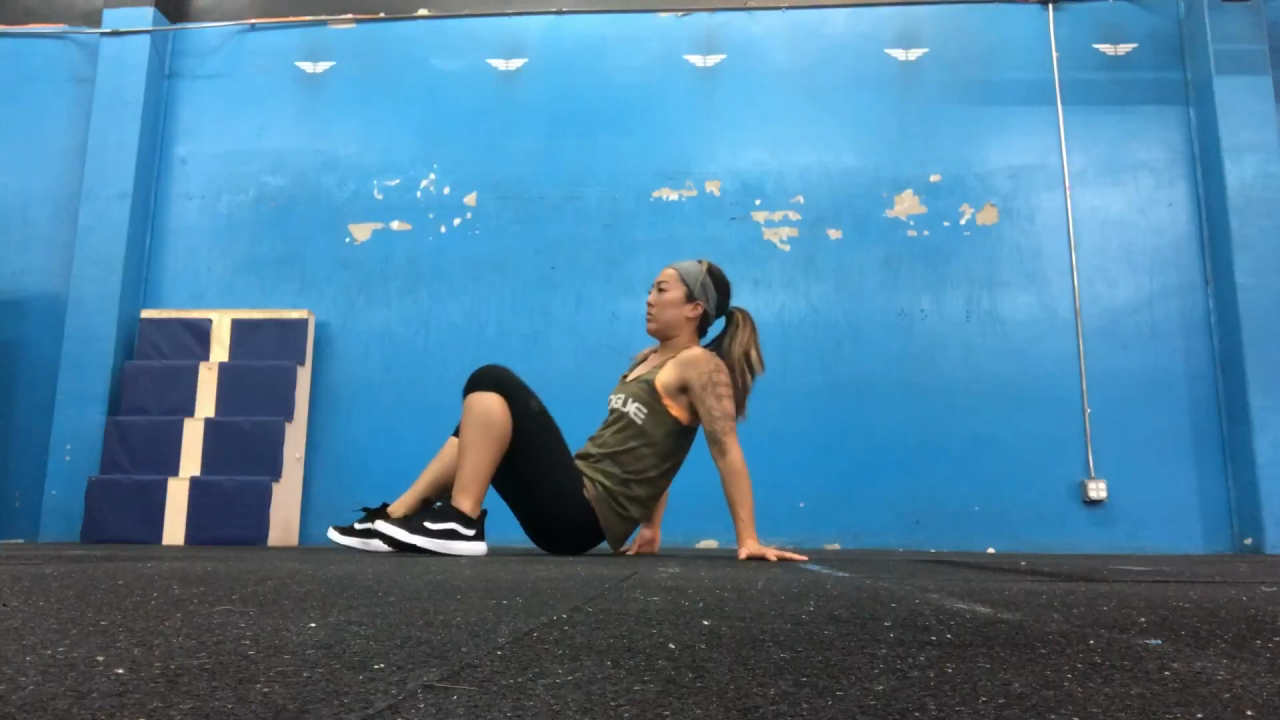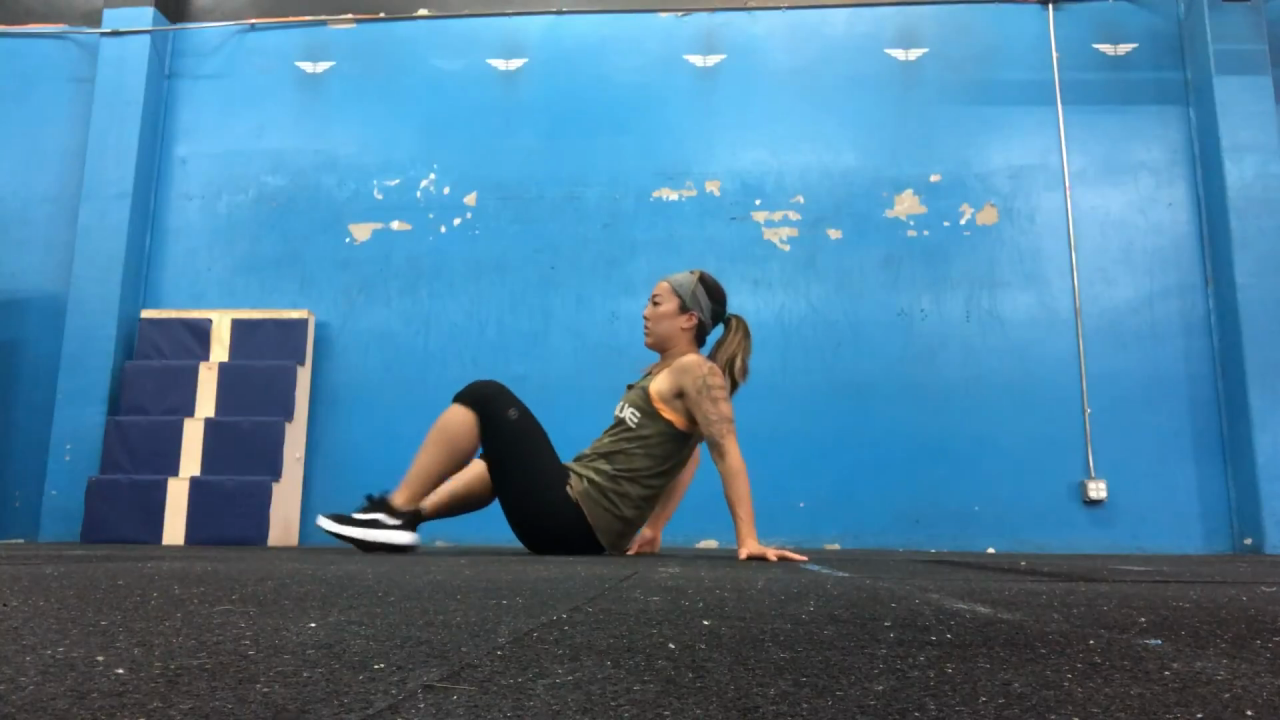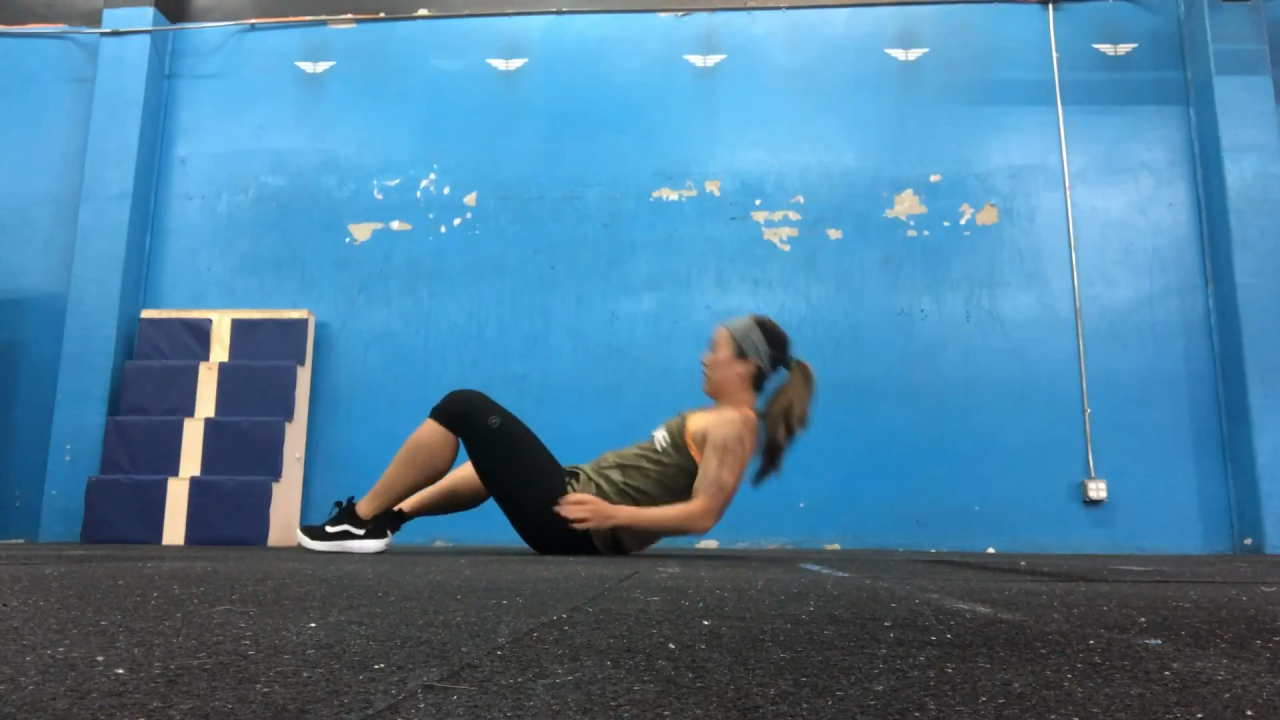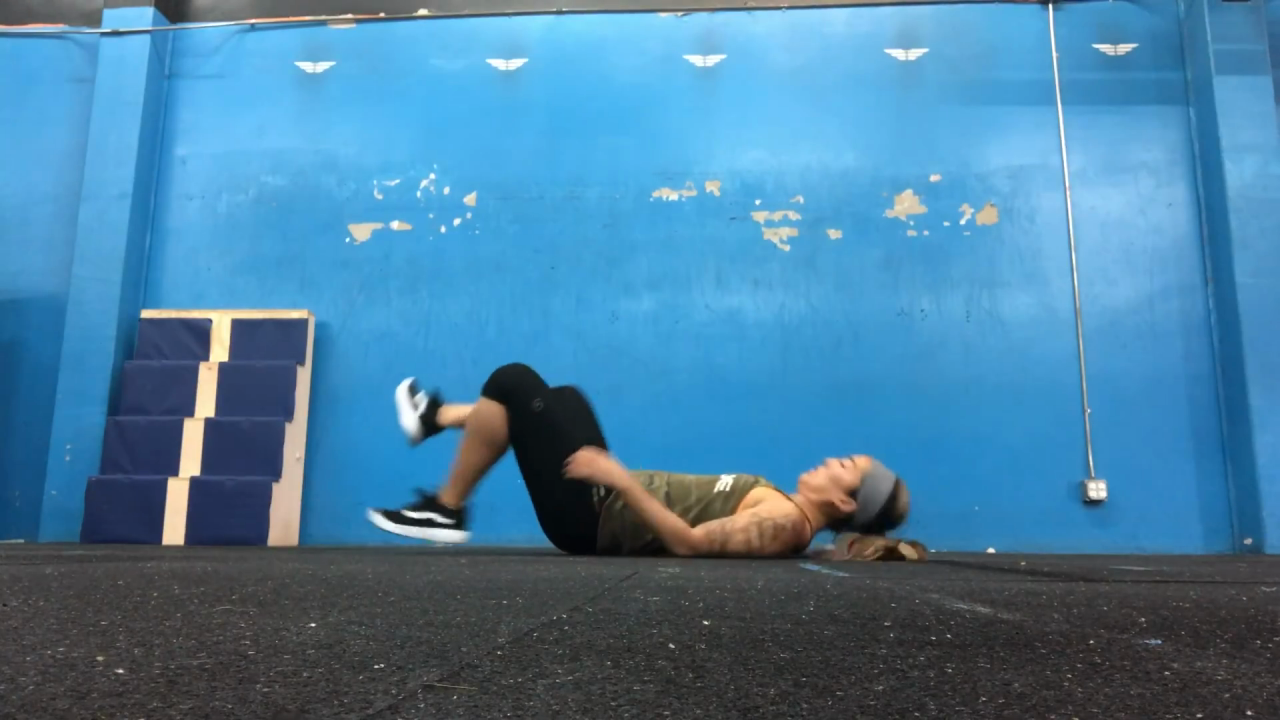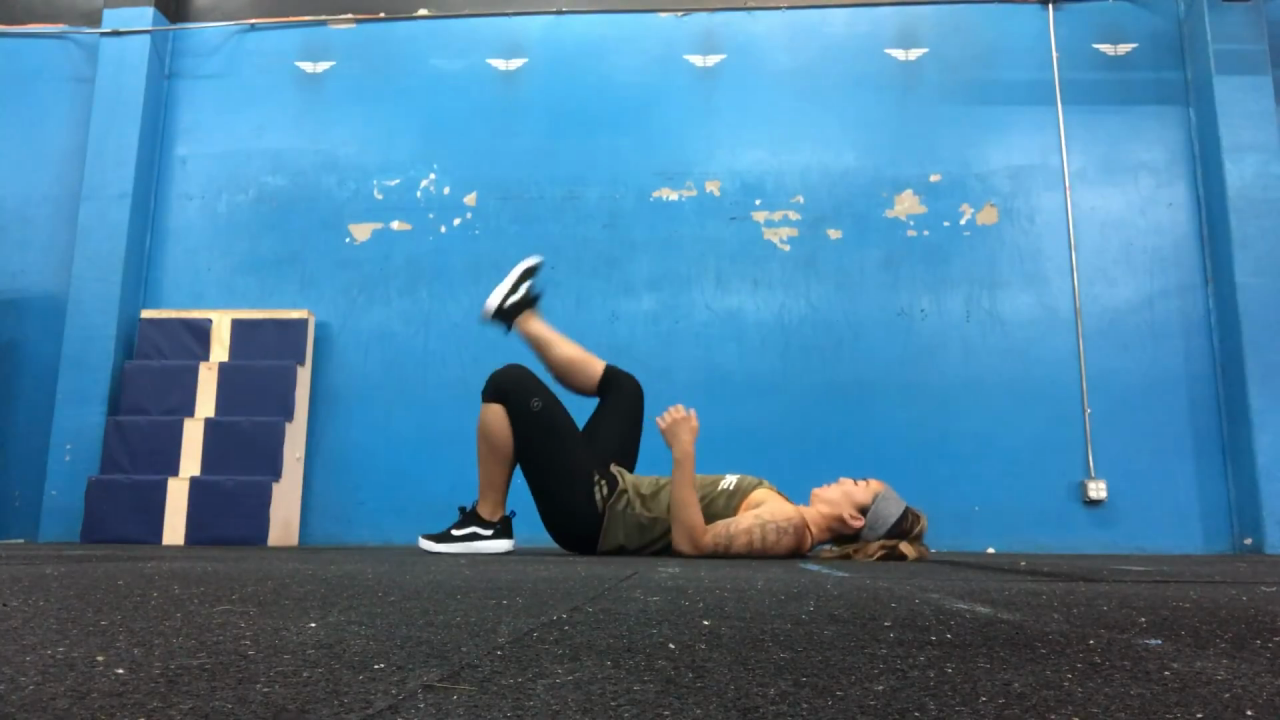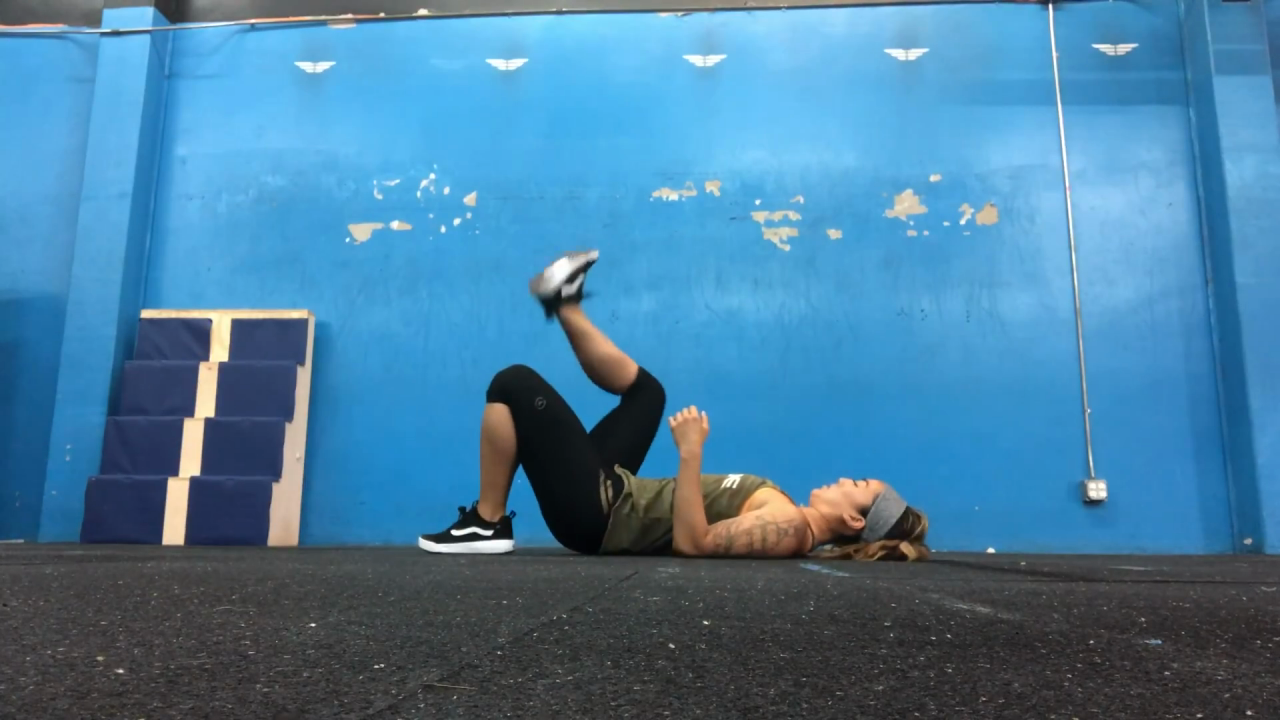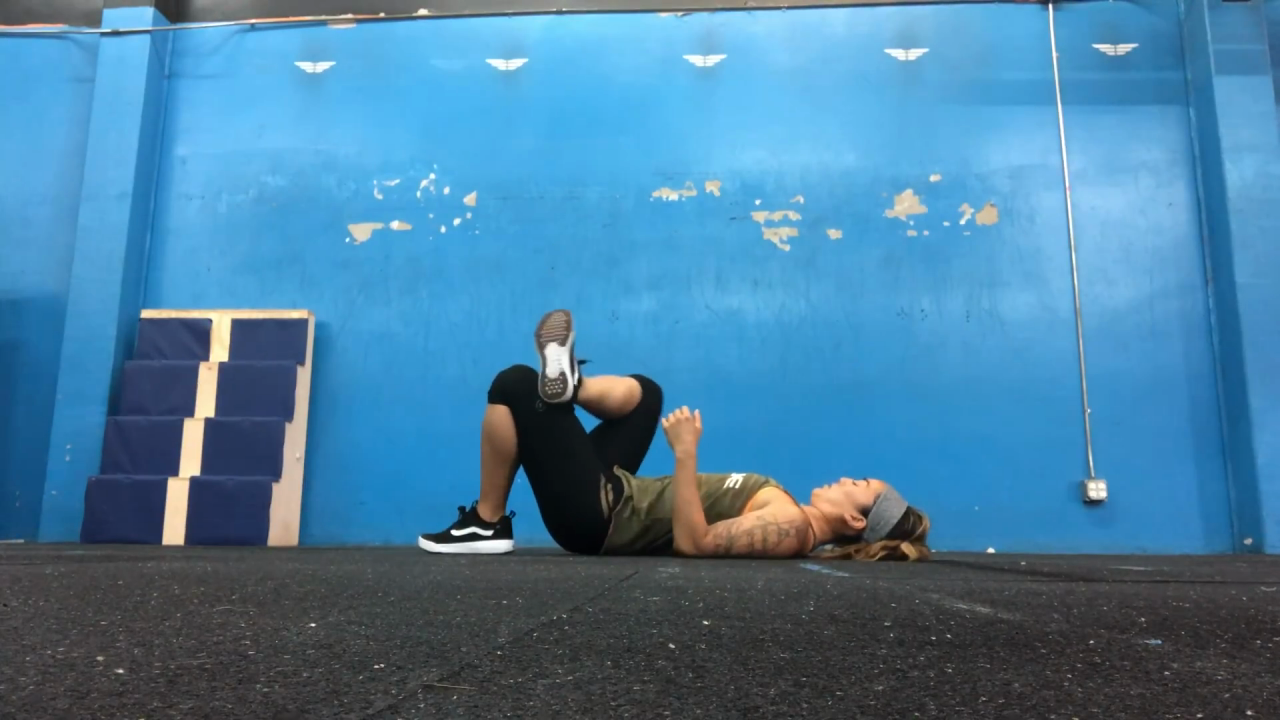
dt=0.4s
person 1, frame 1
left shoulder: (700, 365)
right shoulder: (649, 361)
left elbow: (727, 451)
left wrist: (749, 541)
right wrist: (649, 526)
left hip: (576, 516)
right hip: (571, 508)
left knee: (492, 381)
right knee: (482, 418)
left ankle: (462, 523)
right ankle: (393, 518)
person 1, frame 2
left shoulder: (696, 372)
right shoulder: (661, 372)
left elbow: (727, 452)
right elbow: (684, 455)
left wrist: (748, 538)
right wrist: (652, 527)
left hip: (569, 522)
right hip: (578, 523)
left knee: (484, 397)
right knee: (502, 456)
left ankle: (394, 513)
right ankle: (403, 518)
person 1, frame 3
left shoulder: (734, 425)
right shoulder: (724, 419)
left elbow: (701, 514)
right elbow: (684, 489)
left wrist: (613, 515)
left hip: (571, 523)
right hip: (584, 496)
left knee: (463, 408)
right knee: (493, 460)
left ankle: (362, 522)
right ankle: (396, 513)
person 1, frame 4
left shoulder: (784, 523)
right shoulder: (786, 508)
left elbow: (688, 540)
left wrist: (622, 480)
left hip: (593, 513)
right hip: (612, 499)
left knee: (513, 381)
right knee: (564, 399)
left ankle: (444, 511)
right ankle: (435, 418)
person 1, frame 5
left shoulder: (786, 531)
right shoulder: (791, 518)
left elbow: (690, 541)
left wrist: (683, 453)
left hip: (591, 513)
right hip: (609, 495)
left knee: (509, 384)
right knee: (620, 384)
left ankle: (486, 525)
right ankle: (519, 313)
person 1, frame 6
left shoulder: (789, 530)
right shoulder: (792, 519)
left elbow: (690, 540)
left wrist: (690, 454)
left hip: (595, 514)
right hip: (613, 495)
left knee: (514, 384)
right knee: (643, 389)
left ankle: (486, 524)
right ankle: (566, 305)
person 1, frame 7
left shoulder: (790, 530)
right shoulder: (791, 516)
left elbow: (691, 540)
left wrist: (685, 453)
left hip: (593, 518)
right hip: (613, 496)
left knee: (514, 384)
right knee: (644, 391)
left ankle: (486, 524)
right ankle: (570, 385)
